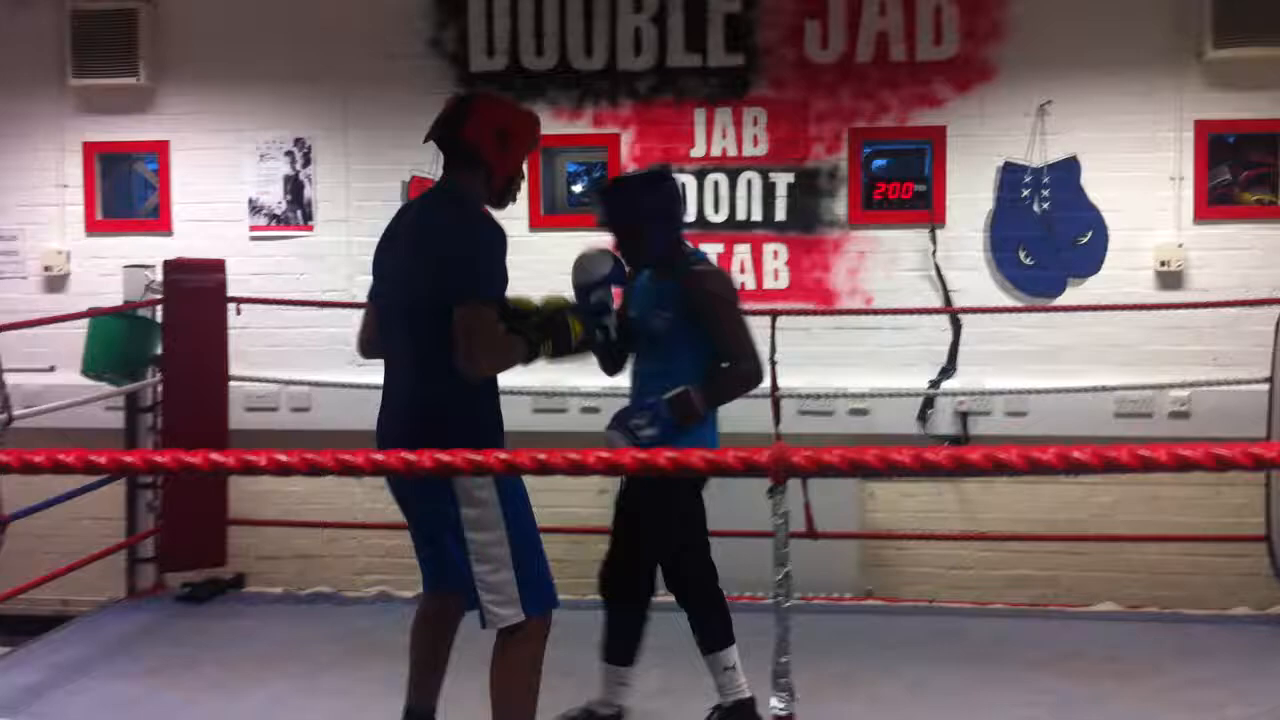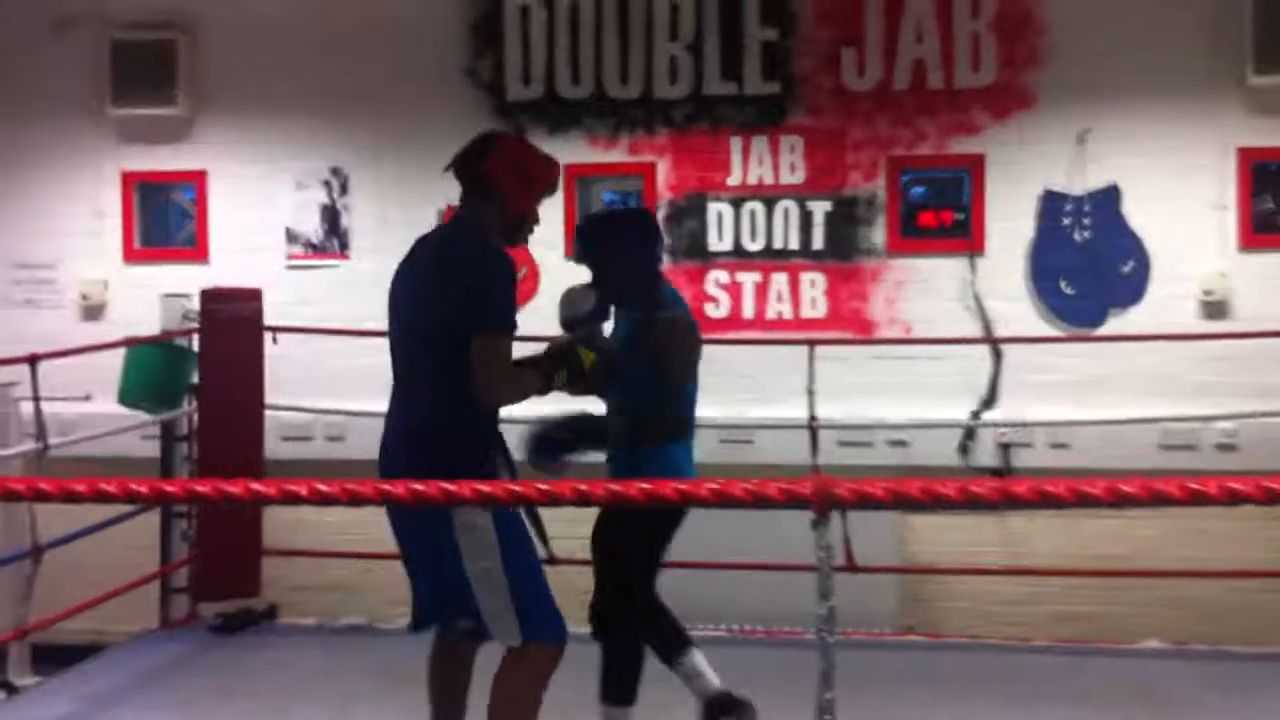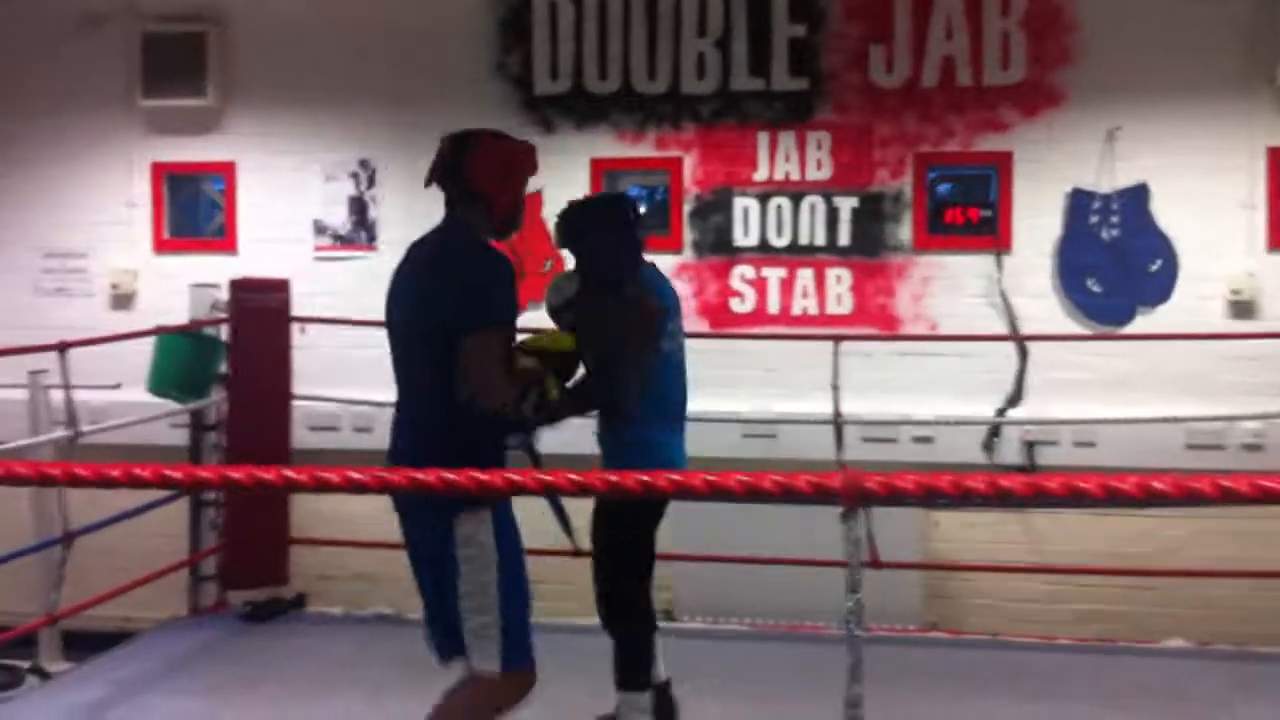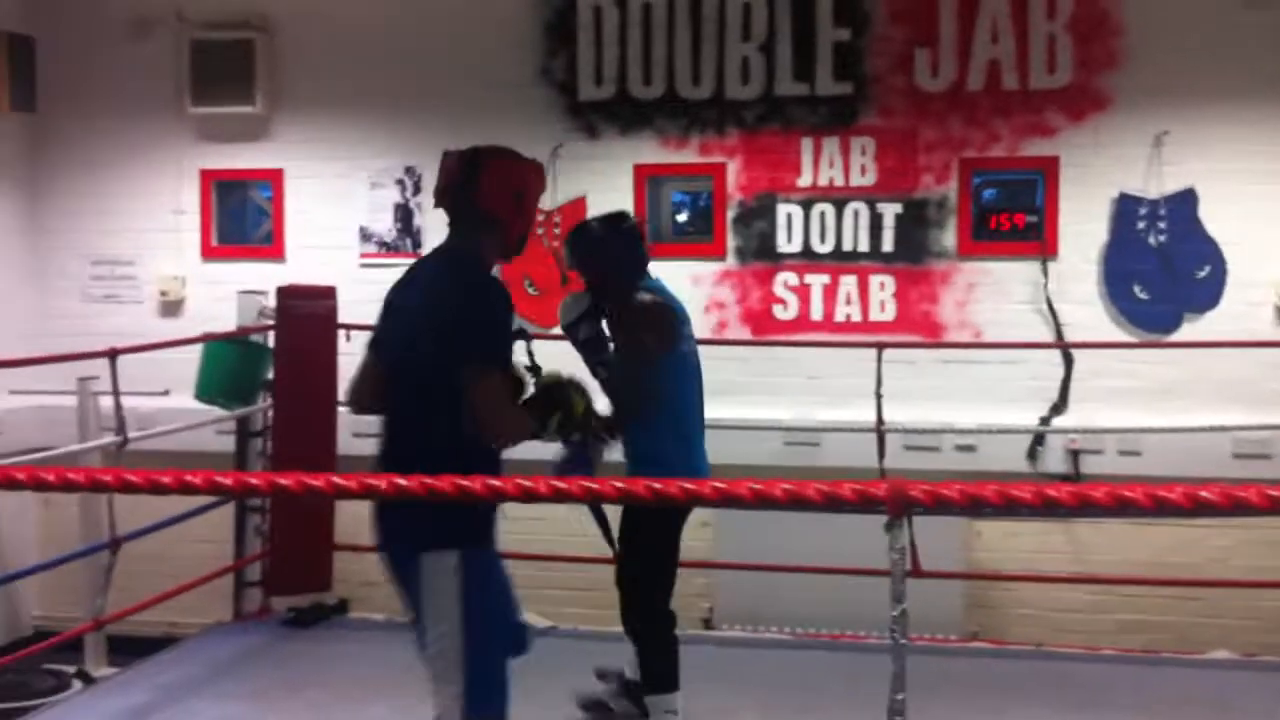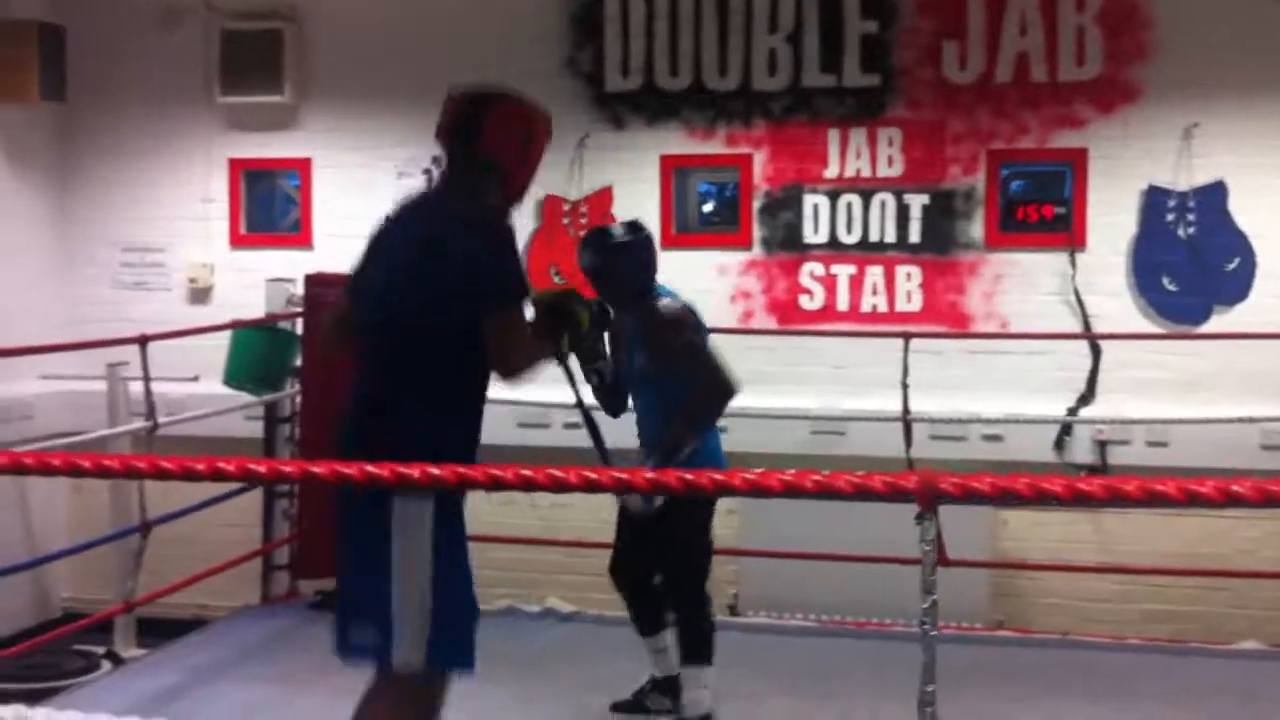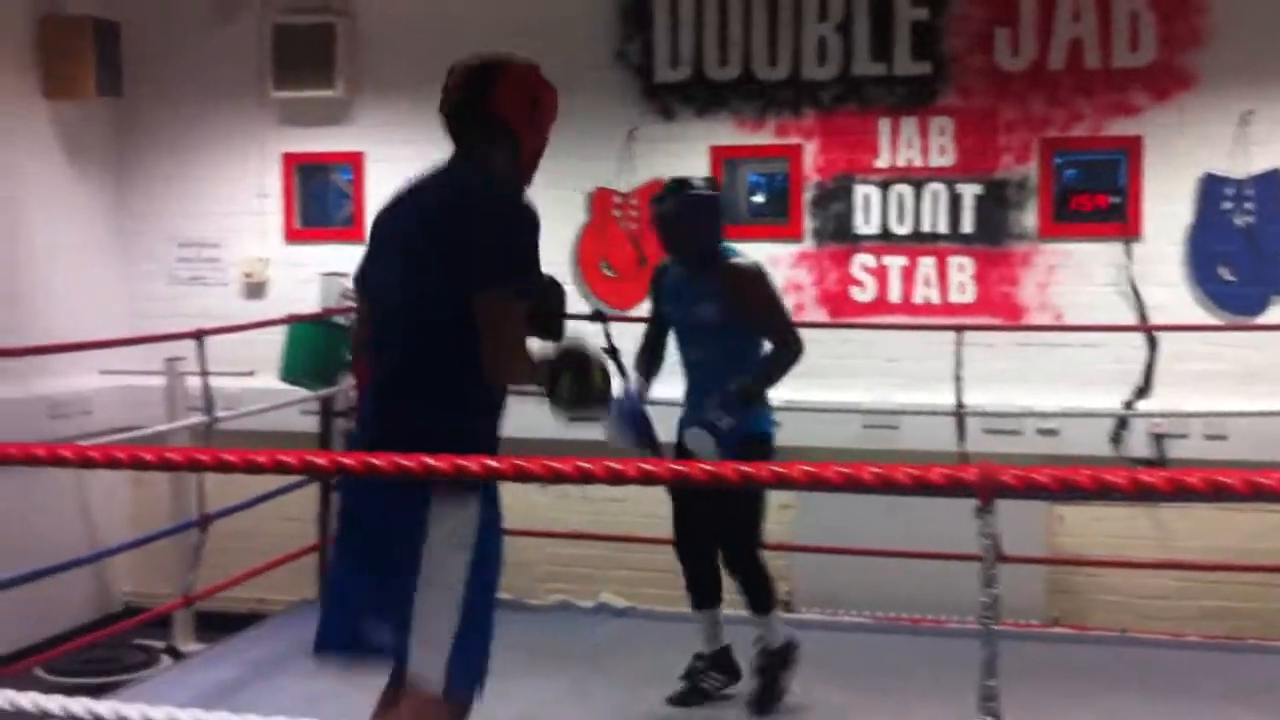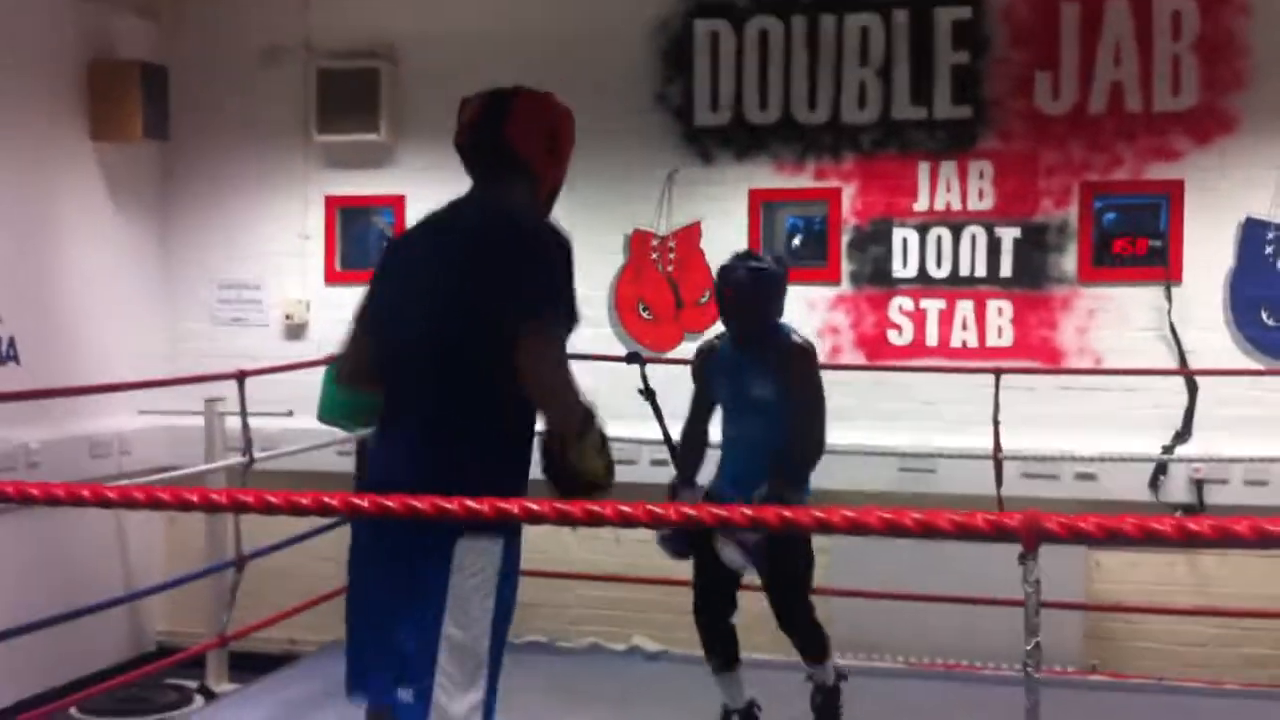
dt=0.2s
person 1, frame 1
left shoulder: (407, 225)
right shoulder: (473, 231)
left elbow: (372, 339)
right elbow: (477, 356)
right wrist: (541, 338)
left hip: (408, 436)
right hip: (457, 444)
left knee: (447, 593)
right knee: (523, 617)
person 1, frame 2
left shoulder: (423, 256)
right shoulder: (484, 262)
right elbow: (493, 385)
left wrist: (536, 367)
right wrist: (557, 368)
left hip: (412, 463)
right hip: (455, 472)
left knee: (459, 630)
right knee: (534, 642)
person 1, frame 3
left shoulder: (418, 261)
right shoulder: (484, 267)
right elbow: (484, 386)
left wrist: (517, 365)
right wrist: (535, 391)
left hip: (421, 478)
right hip: (458, 487)
left knee: (486, 648)
person 1, frame 4
left shoulder: (415, 283)
right shoulder: (480, 295)
left elbow: (361, 396)
right elbow: (494, 427)
right wrist: (550, 407)
left hip: (412, 510)
right hip: (441, 518)
left knee: (479, 671)
person 1, frame 5
left shoulder: (406, 223)
right shoulder: (480, 233)
left elbow: (341, 328)
right elbow: (512, 358)
right wrist: (557, 325)
left hip: (373, 454)
right hip: (414, 468)
left knee: (410, 661)
person 1, frame 6
left shoulder: (405, 209)
right shoulder: (502, 216)
right elbow: (501, 361)
right wrist: (561, 373)
left hip: (383, 462)
right hip: (442, 471)
person 1, frame 7
left shoulder: (414, 241)
right shoulder: (534, 245)
left elbow: (355, 367)
right elbow: (542, 375)
right wrist: (579, 432)
left hip: (390, 495)
person 2, frame 1
left shoulder: (701, 279)
right shoulder: (640, 281)
left elbow: (747, 369)
right elbow: (614, 363)
left wrist: (680, 406)
right wrist: (596, 309)
left hip: (676, 451)
right hip: (664, 449)
left knee: (624, 577)
right knee: (691, 579)
person 2, frame 2
left shoulder: (663, 322)
right shoulder: (638, 313)
left elbow: (670, 422)
right elbow: (615, 388)
left wrist: (580, 432)
right wrist: (585, 342)
left hip: (644, 485)
right hip: (651, 482)
left knee: (615, 612)
right knee: (636, 604)
person 2, frame 3
left shoulder: (627, 300)
right shoulder: (649, 289)
left elbow: (607, 392)
left wrist: (537, 409)
right wrist: (574, 324)
left hip: (636, 466)
right hip: (653, 458)
left knee: (622, 595)
right knee: (623, 586)
person 2, frame 4
left shoulder: (640, 310)
right shoulder: (646, 305)
left elbow: (635, 400)
right wrist: (588, 341)
left hip: (665, 473)
right hip: (656, 471)
left knee: (647, 596)
right knee: (636, 581)
person 2, frame 5
left shoulder: (666, 319)
right shoulder: (625, 321)
left elbow: (718, 388)
right elbow: (614, 402)
left wrist: (671, 450)
right wrist: (590, 356)
left hip: (688, 466)
right hip: (655, 463)
left knee: (683, 583)
right knee: (629, 572)
person 2, frame 6
left shoulder: (739, 275)
right shoulder: (666, 278)
left elbow: (789, 346)
right elbow: (655, 343)
left wrist: (738, 395)
right wrist: (637, 387)
left hip: (742, 434)
right hip: (700, 431)
left knee: (737, 548)
right knee: (691, 545)
left ankle: (775, 650)
right ankle: (714, 658)
person 2, frame 7
left shoulder: (794, 354)
right shoulder: (711, 354)
left elbow: (809, 440)
right elbow: (697, 426)
left wrist: (775, 504)
right wrist: (681, 489)
left hip: (780, 502)
right hip: (725, 500)
left knee: (791, 610)
right knee: (709, 610)
